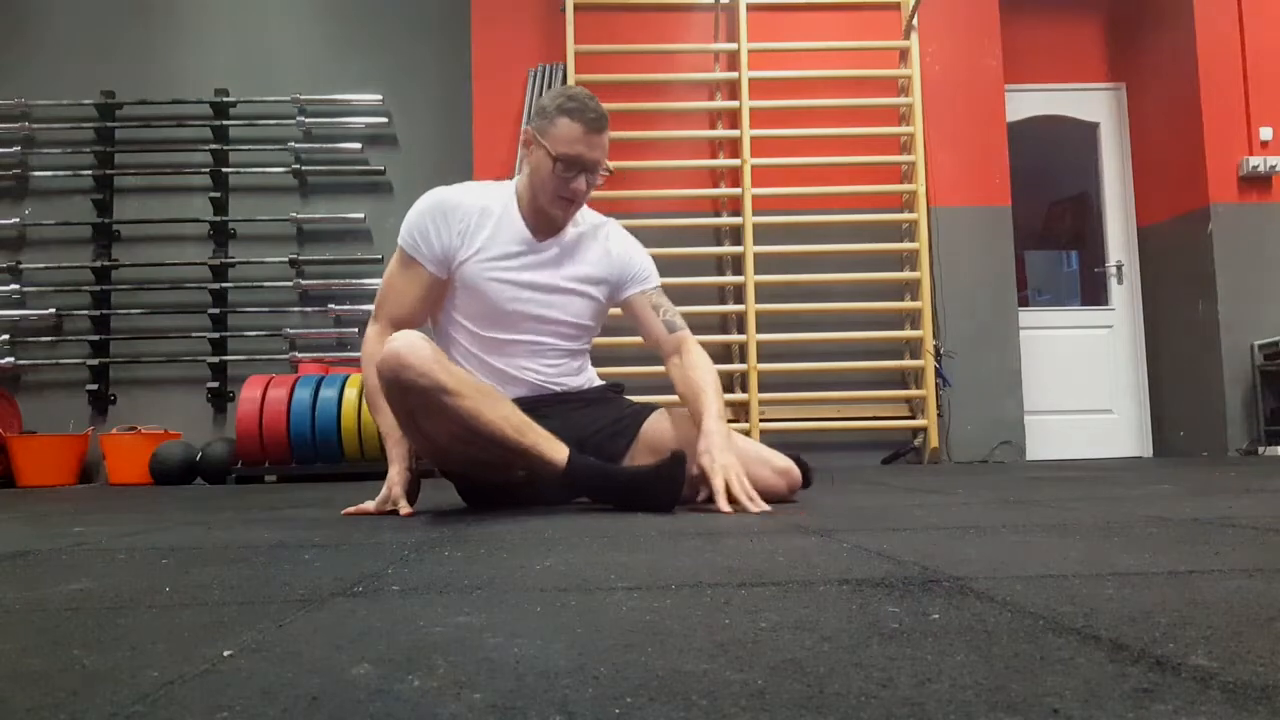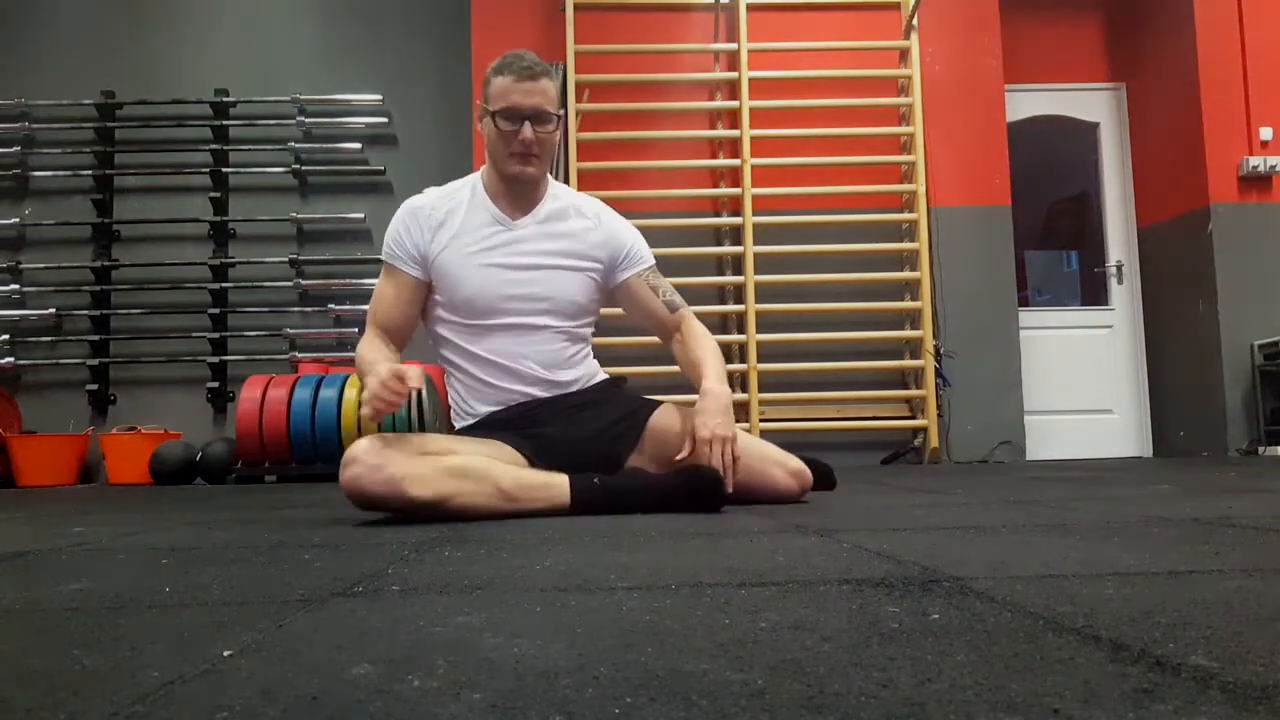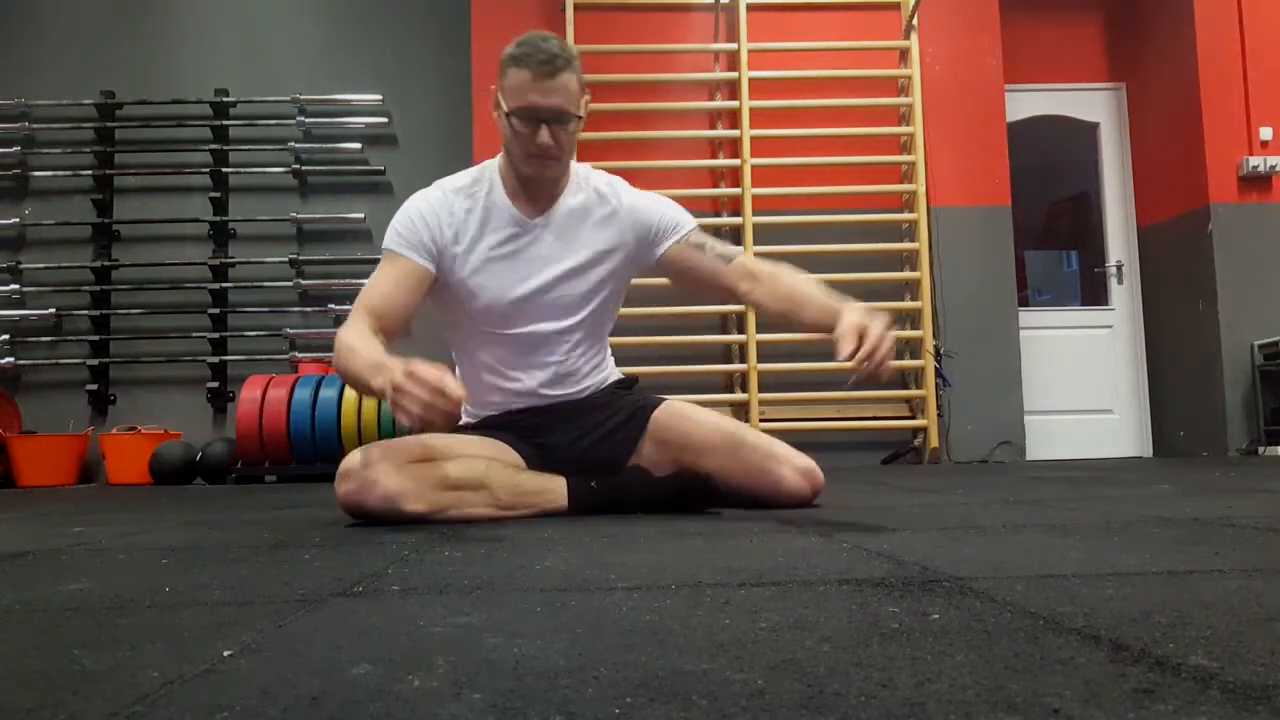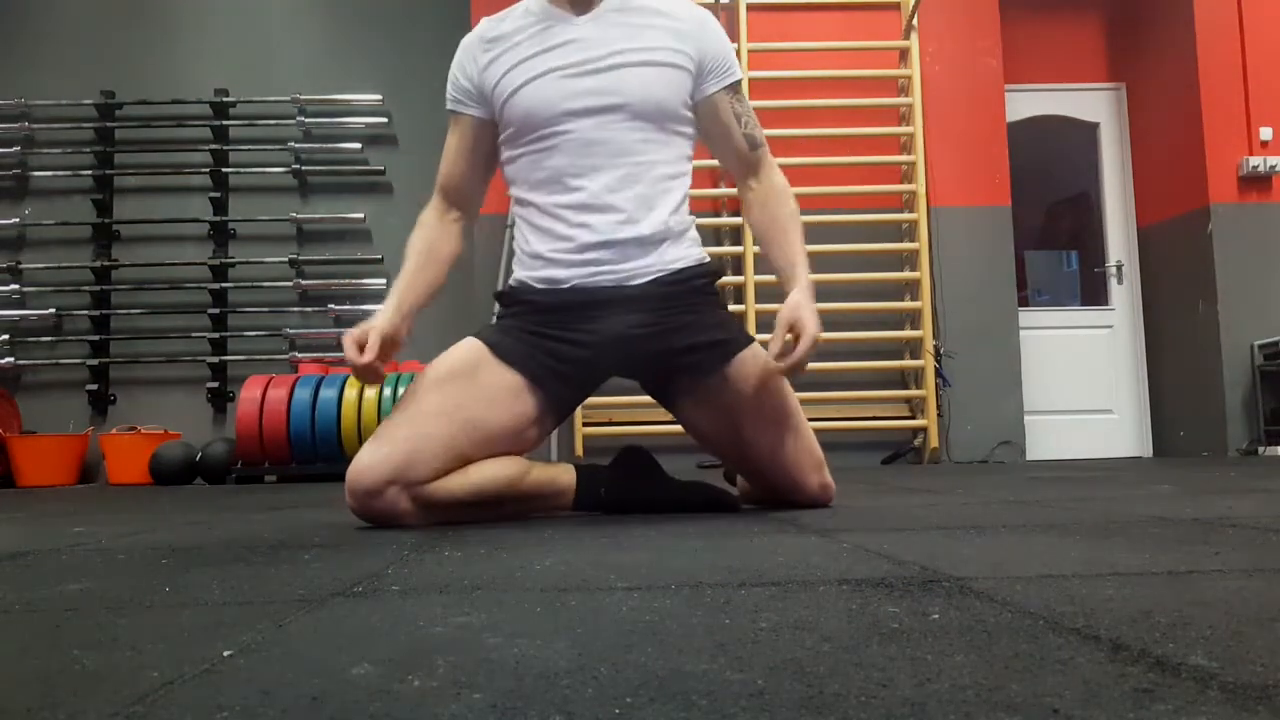
dt=1s
person 1, frame 1
left shoulder: (615, 246)
right shoulder: (449, 213)
left elbow: (681, 348)
right elbow: (383, 334)
left wrist: (714, 437)
right wrist: (399, 461)
left hip: (590, 416)
right hip: (488, 440)
left knee: (780, 477)
right knee: (404, 352)
right ankle: (605, 480)
person 1, frame 2
left shoulder: (601, 225)
right shoulder: (424, 218)
left elbow: (679, 326)
right elbow: (379, 338)
left wrist: (713, 390)
right wrist: (383, 373)
left hip: (597, 410)
right hip: (495, 435)
left knee: (790, 478)
right knee: (364, 468)
right ankle: (610, 491)
person 1, frame 3
left shoulder: (626, 209)
right shoulder: (437, 212)
left elbow: (748, 276)
right elbow: (356, 335)
left wrist: (842, 310)
right wrist: (396, 377)
left hip: (606, 408)
right hip: (498, 432)
left knee: (798, 481)
right knee: (363, 480)
left ankle: (612, 482)
right ankle: (605, 493)
person 1, frame 4
right shoulder: (487, 47)
left elbow: (755, 174)
right elbow: (451, 207)
left wrist: (799, 286)
right wrist: (394, 313)
left hip: (675, 297)
right hip: (547, 311)
left knee: (807, 488)
right knee: (374, 487)
right ankle: (605, 488)
